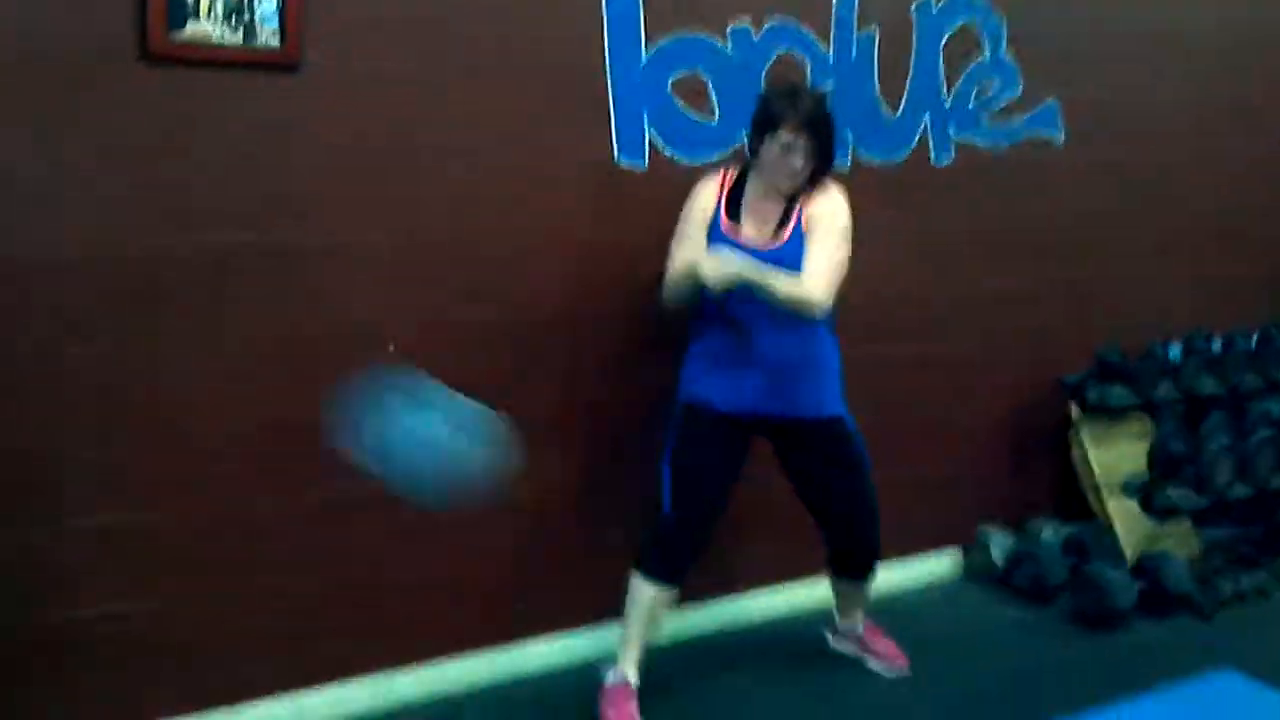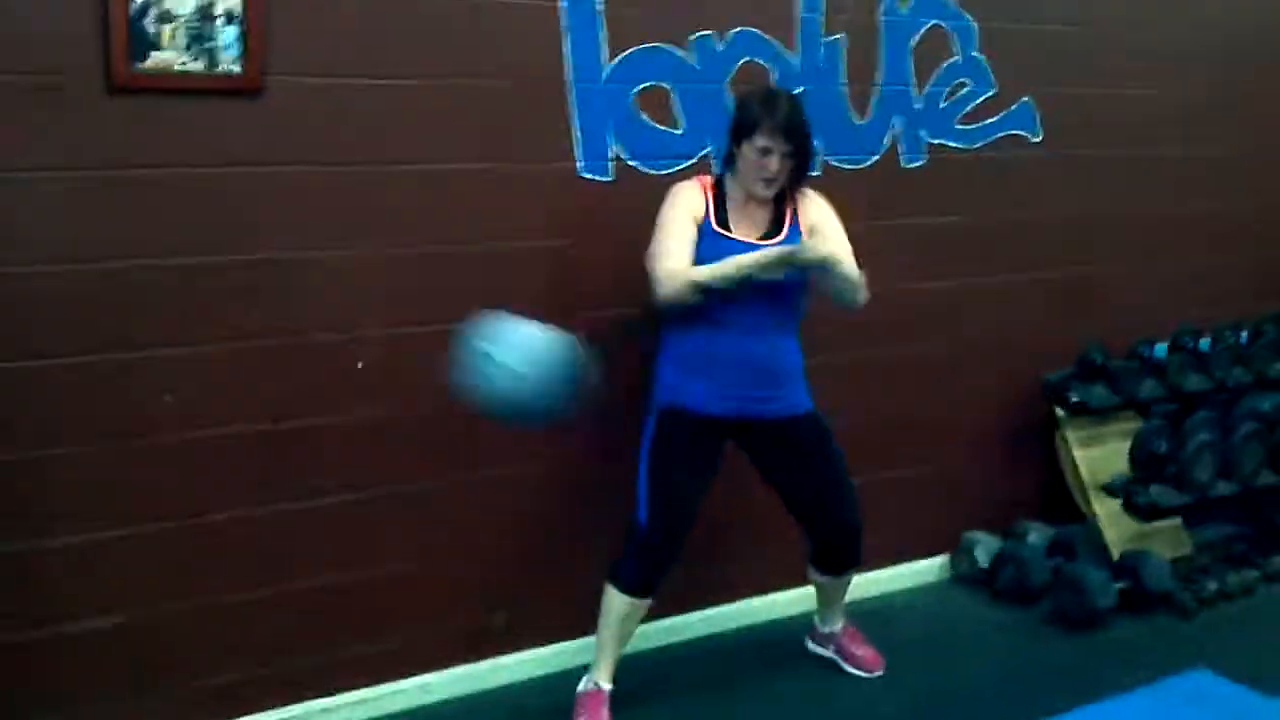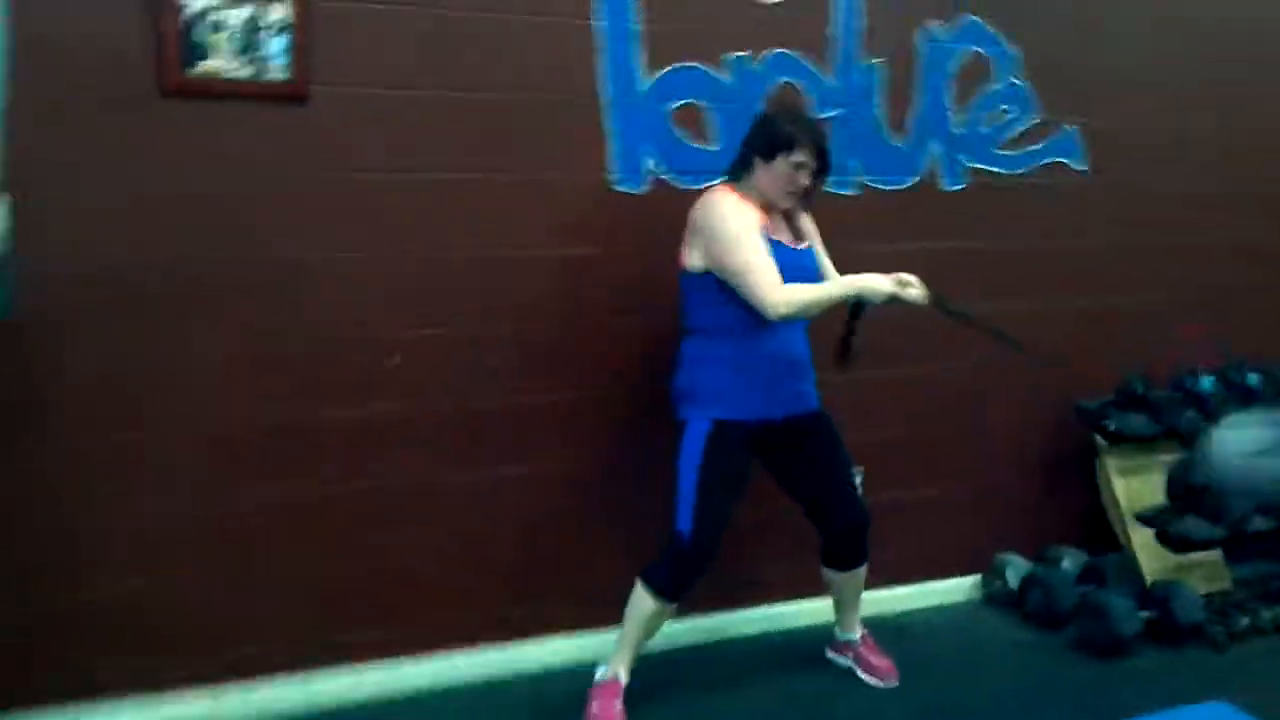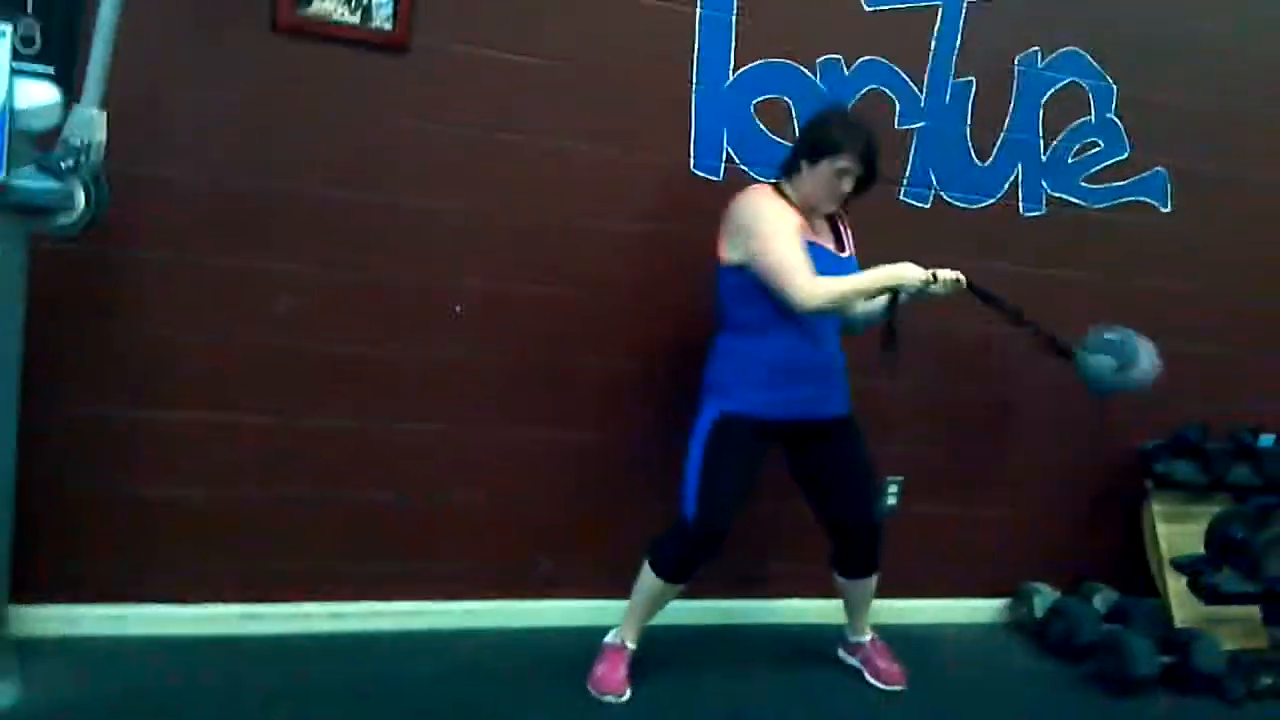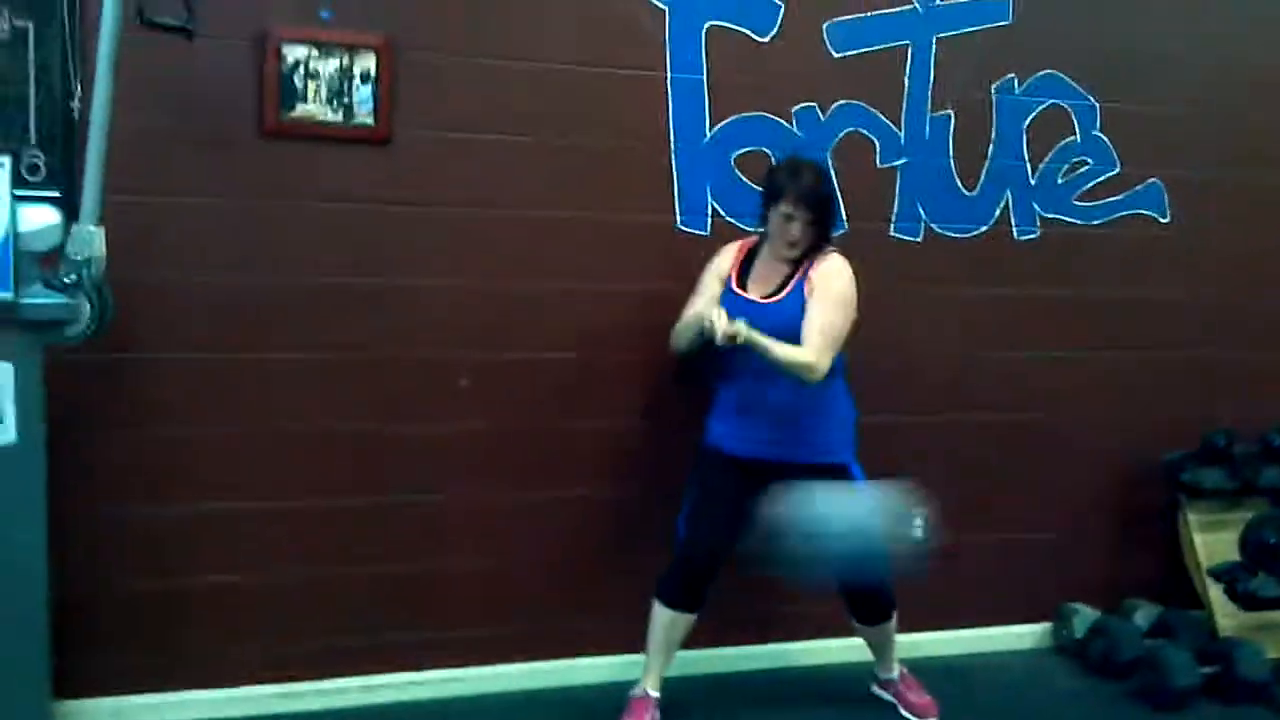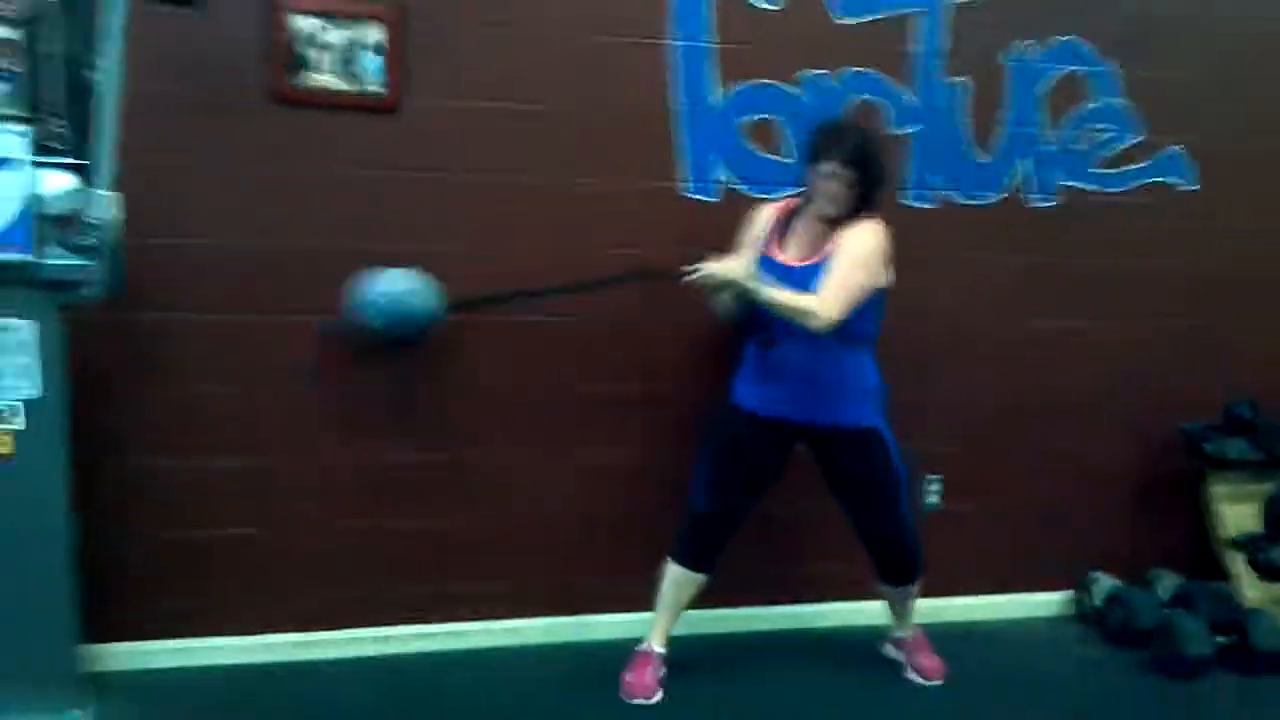
dt=0.3s
person 1, frame 1
left shoulder: (828, 204)
right shoulder: (713, 193)
left elbow: (815, 299)
right elbow: (673, 291)
left wrist: (746, 272)
right wrist: (701, 273)
left hip: (807, 397)
right hip: (716, 392)
left knee: (858, 529)
right knee: (679, 531)
left ankle: (851, 626)
person 1, frame 2
left shoulder: (809, 208)
right shoulder: (690, 196)
left elbow: (854, 294)
right elbow: (668, 288)
left wrist: (829, 261)
right wrist: (750, 262)
left hip: (778, 401)
right hip: (690, 398)
left knee: (840, 524)
right knee: (654, 540)
left ankle: (830, 630)
person 1, frame 3
left shoulder: (794, 217)
right shoulder: (720, 210)
left elbow: (825, 291)
right elbow: (774, 302)
left wrist: (882, 287)
right wrist: (862, 285)
left hip: (791, 404)
right hip: (720, 409)
left knee: (846, 518)
right knee: (690, 547)
left ankle: (849, 636)
person 1, frame 4
left shoulder: (838, 224)
right shoulder: (759, 207)
left elbow: (855, 309)
right elbow: (807, 295)
left wrist: (919, 288)
right wrist: (890, 273)
left hip: (821, 407)
right hip: (742, 403)
left knee: (860, 525)
right knee: (700, 530)
left ankle: (860, 639)
right ankle: (621, 642)
person 1, frame 5
left shoulder: (831, 270)
right shoulder: (730, 258)
left elbow: (813, 364)
right elbow: (681, 342)
left wrist: (747, 336)
right wrist: (702, 320)
left hip: (820, 449)
right hip: (735, 442)
left knee: (863, 574)
right knee: (691, 560)
left ankle: (890, 675)
person 1, frame 6
left shoulder: (866, 236)
right shoulder: (768, 219)
left elbow: (821, 314)
right elbow: (728, 309)
left wrist: (746, 281)
right wrist: (725, 285)
left hip: (845, 412)
right hip: (762, 401)
left knee: (893, 535)
right knee: (707, 520)
left ankle: (905, 636)
right ankle: (654, 648)
